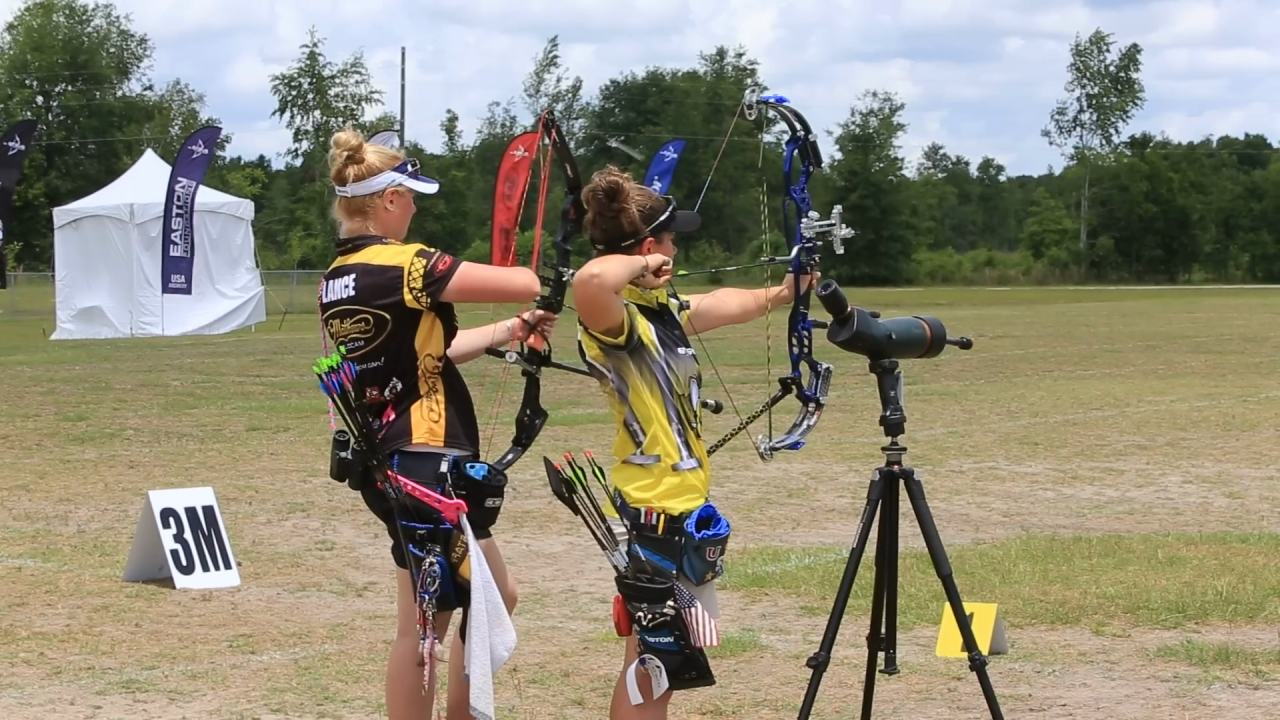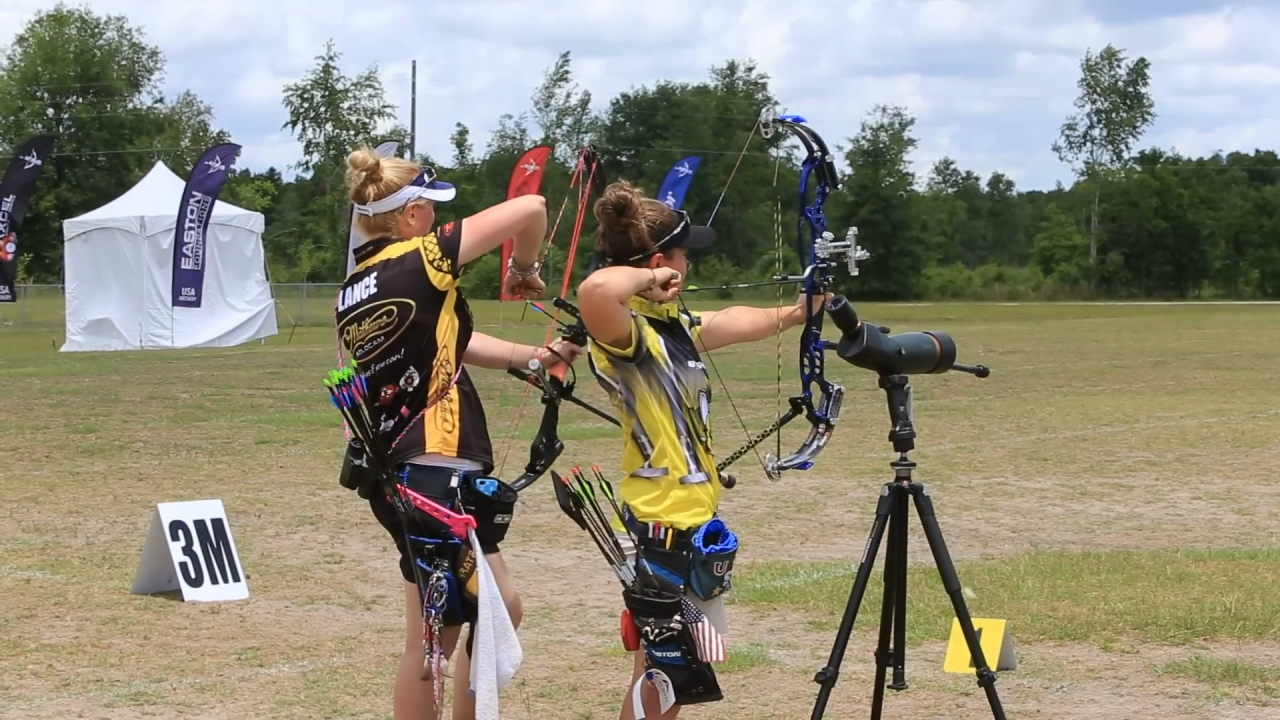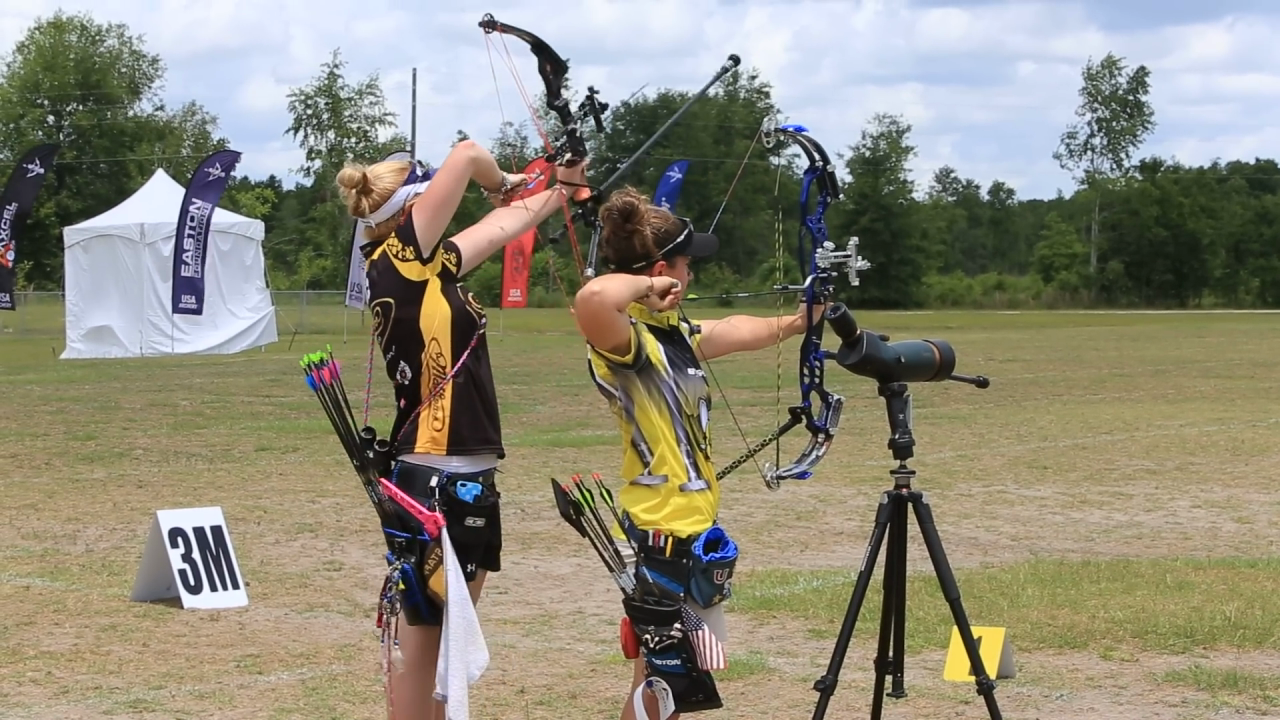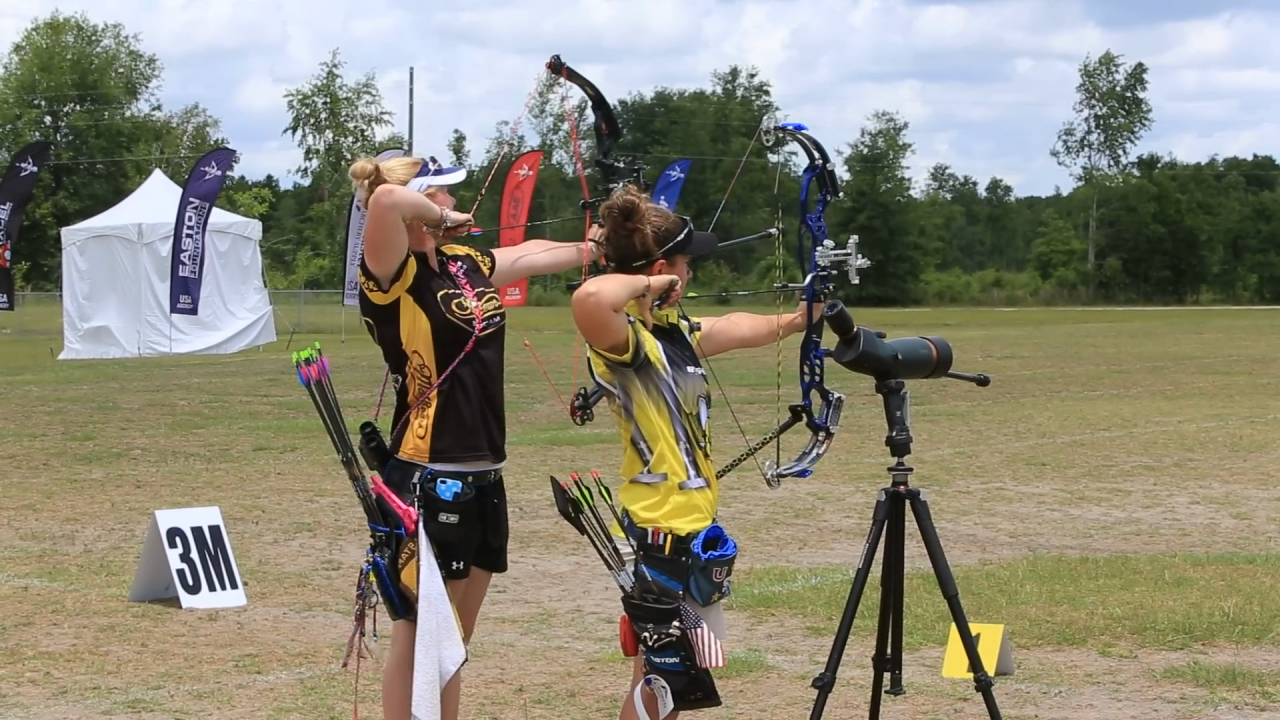
dt=1s
person 1, frame 1
left shoulder: (338, 277)
right shoulder: (402, 265)
right elbow: (524, 285)
left wrist: (509, 331)
right wrist: (514, 271)
left hip: (389, 464)
right hip: (423, 467)
left knee: (495, 596)
right knee: (422, 627)
person 1, frame 2
left shoulder: (356, 289)
right shoulder: (416, 263)
right elbow: (530, 208)
left wrist: (534, 355)
right wrist: (525, 268)
left hip: (398, 475)
right hip: (434, 477)
left knee: (500, 608)
right knee: (432, 639)
person 1, frame 3
left shoulder: (426, 264)
right shoulder: (398, 261)
left elbow: (497, 227)
right elbow: (466, 155)
left wrist: (560, 192)
right wrist: (501, 183)
left hip: (465, 476)
right hip: (435, 480)
left knee: (448, 635)
right knee: (421, 640)
person 1, frame 4
left shoulder: (463, 264)
right shoulder: (391, 276)
left elbow: (529, 255)
right elbow: (386, 199)
left wrist: (592, 249)
right wrist: (442, 219)
left hip: (480, 480)
right hip: (429, 484)
left knee: (453, 640)
right knee: (417, 641)
person 2, frame 1
left shoulder: (660, 307)
right shoulder: (614, 317)
left elbow: (719, 304)
right elbow: (589, 279)
left wrist: (779, 295)
right wrist: (640, 265)
left hip: (678, 511)
right hip: (655, 517)
left knee: (660, 663)
right knee: (650, 668)
person 2, frame 2
left shoulder: (673, 322)
right shoulder: (624, 332)
left elbow: (731, 322)
right elbow: (595, 289)
left wrist: (792, 314)
right wrist: (646, 279)
left hip: (689, 528)
right hip: (662, 533)
left knee: (669, 676)
person 2, frame 3
left shoulder: (672, 330)
right shoulder: (626, 339)
left elbow: (734, 331)
right elbow: (592, 297)
left wrist: (793, 323)
right wrist: (645, 286)
left hip: (691, 533)
right hip: (660, 538)
person 2, frame 4
left shoulder: (674, 329)
right shoulder: (626, 338)
left elbow: (734, 328)
right elbow: (589, 298)
left wrist: (792, 322)
right wrist: (643, 285)
left hip: (690, 531)
right hip: (660, 537)
